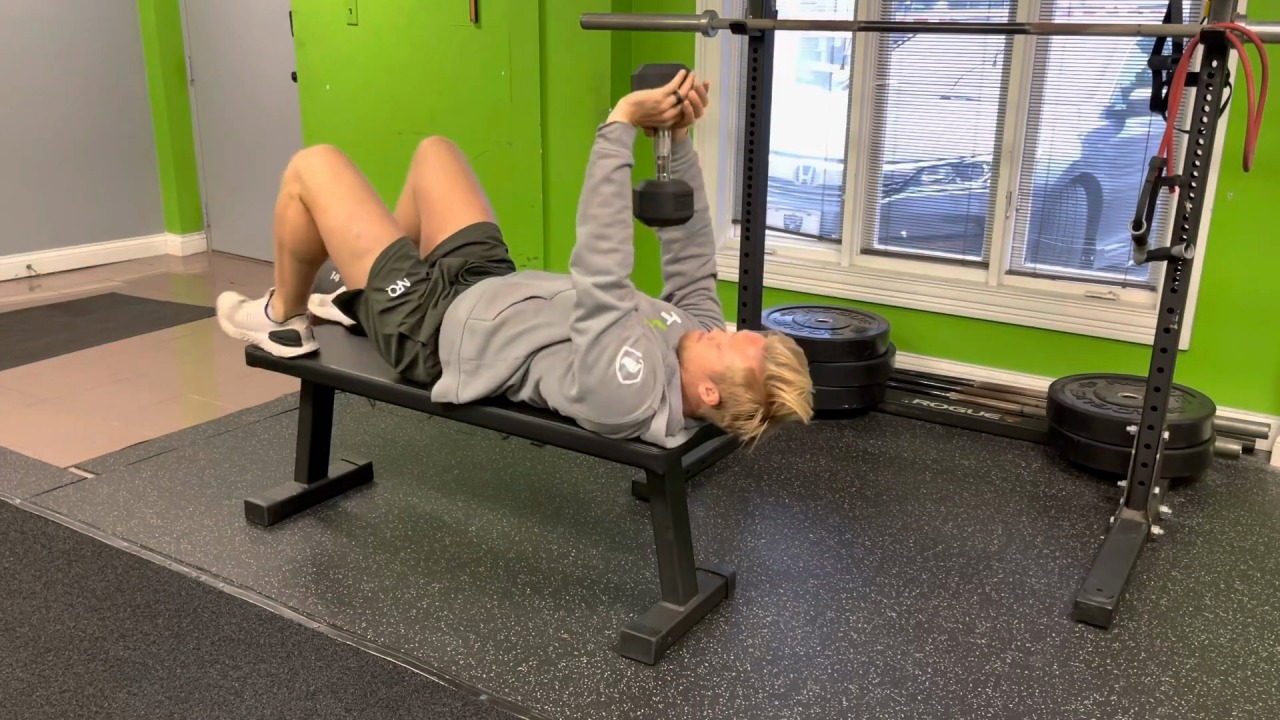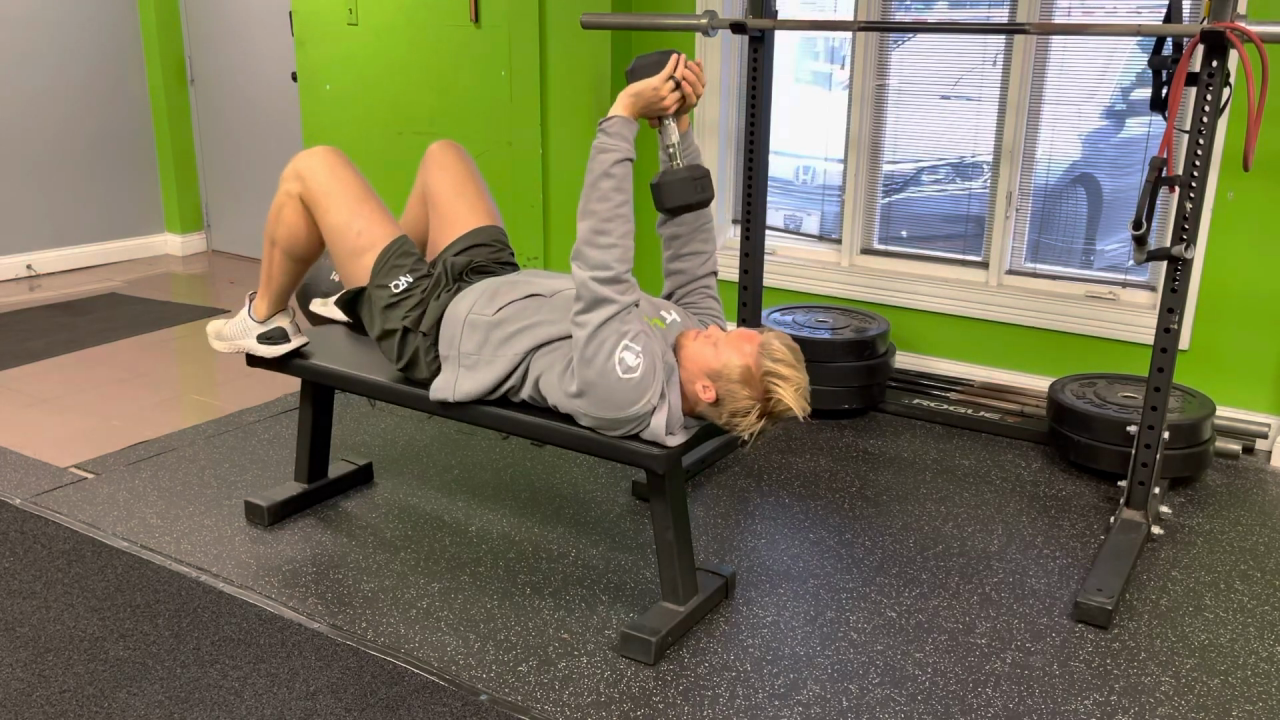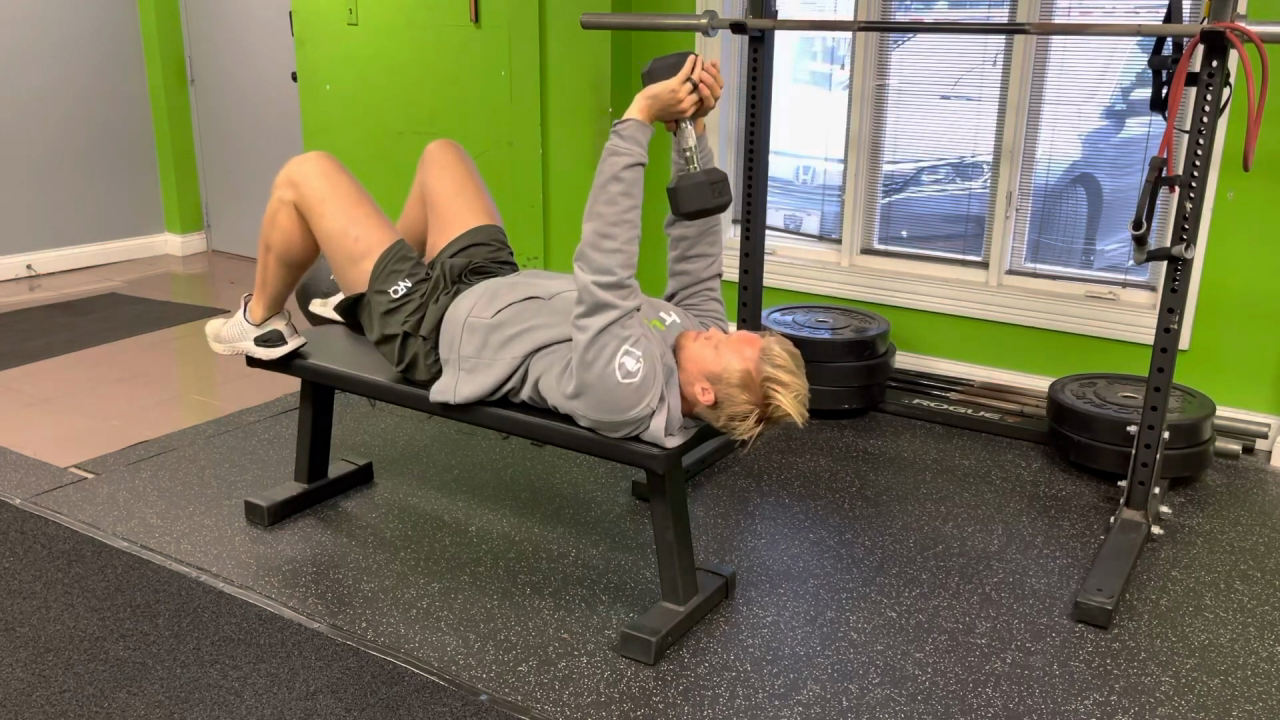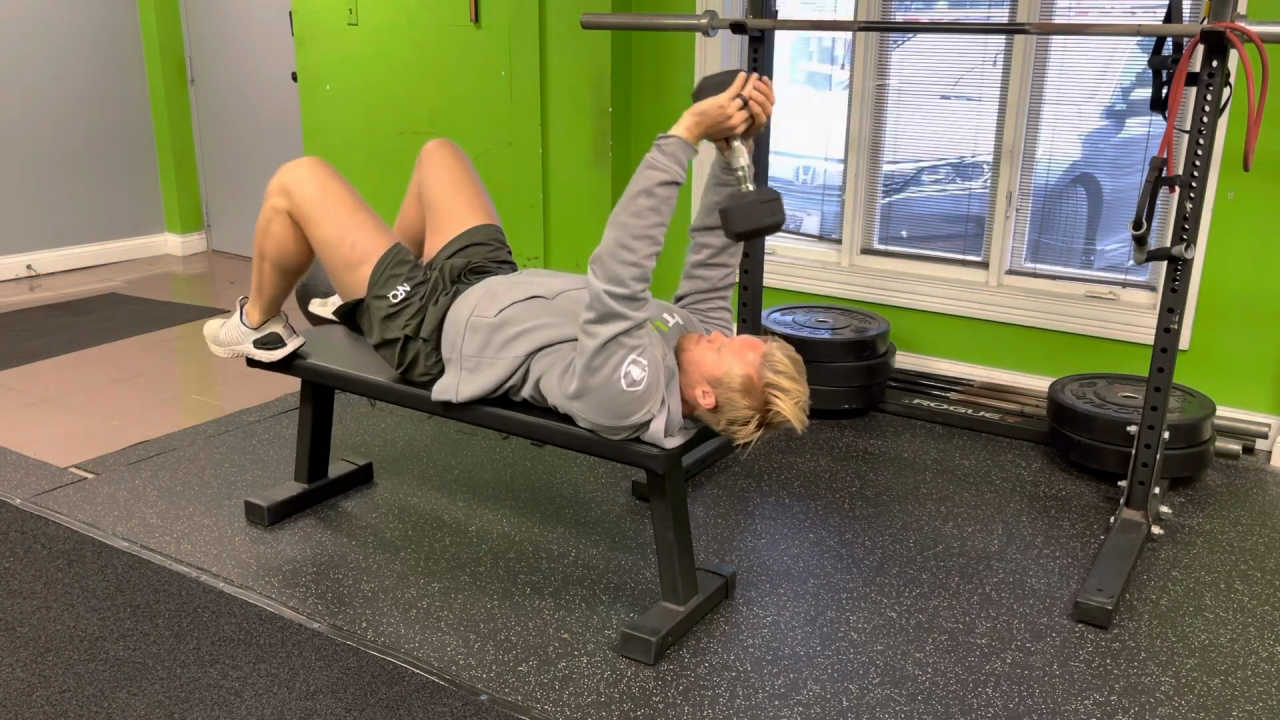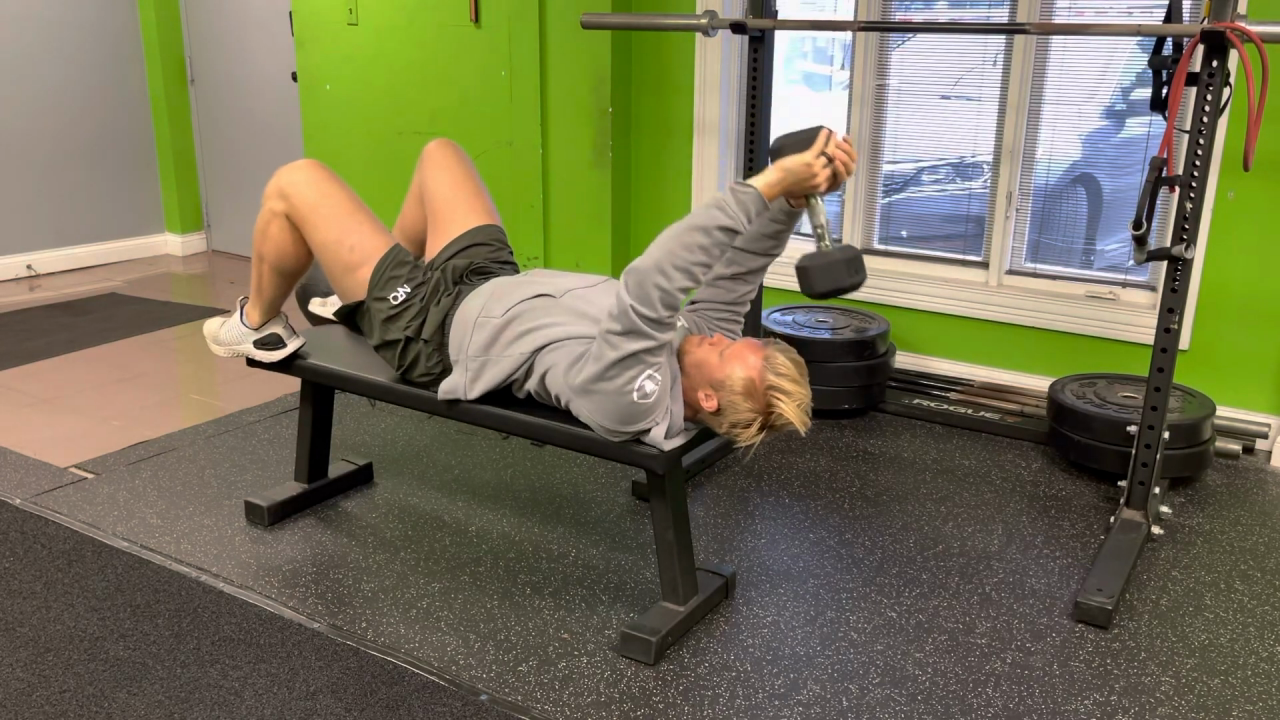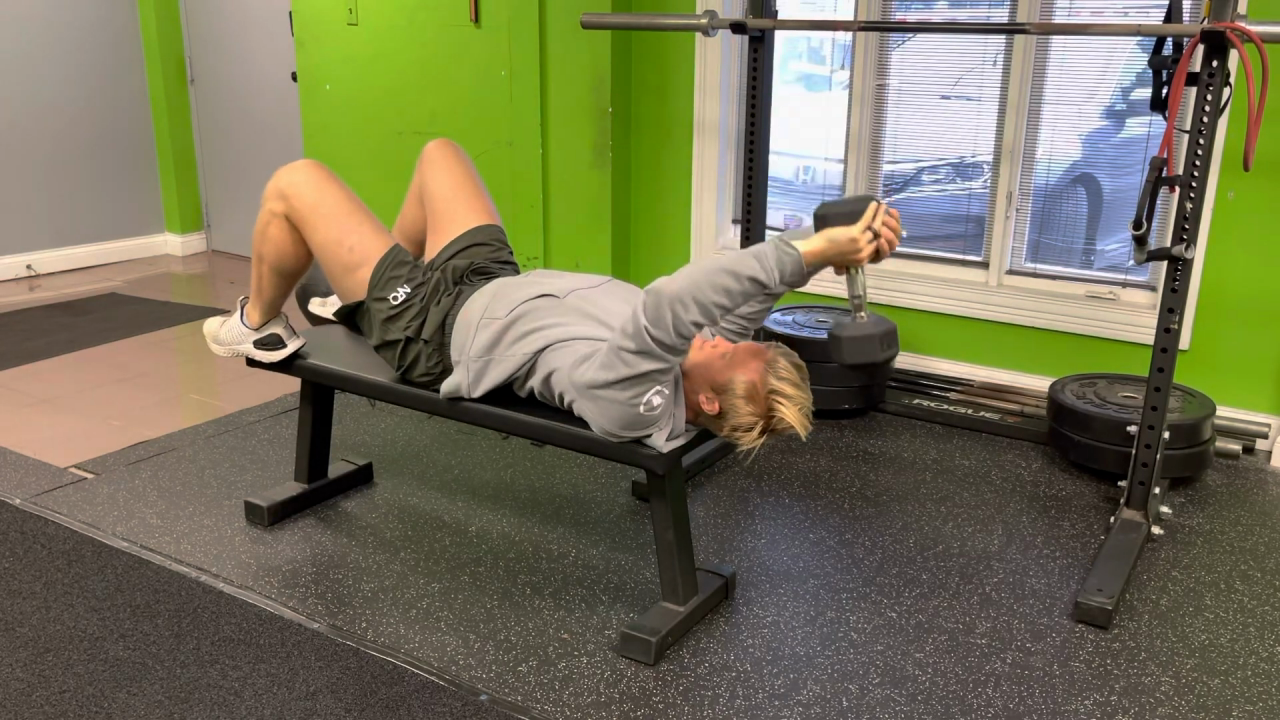
dt=0.4s
person 1, frame 1
left shoulder: (628, 398)
right shoulder: (699, 337)
left elbow: (599, 276)
right elbow: (691, 255)
left wrist: (622, 123)
right wrist: (676, 136)
left hip: (431, 327)
right hip: (489, 286)
left knee: (313, 165)
right knee: (435, 149)
left ankle: (283, 316)
right ankle: (360, 297)
person 1, frame 2
left shoulder: (627, 391)
right shoulder: (702, 342)
left elbow: (601, 270)
right elbow: (692, 252)
left wrist: (624, 116)
right wrist: (678, 126)
left hip: (430, 325)
right hip: (490, 286)
left knee: (312, 167)
right knee: (442, 155)
left ankle: (265, 321)
right ankle: (363, 300)
person 1, frame 3
left shoulder: (627, 391)
right shoulder: (703, 339)
left elbow: (603, 274)
right elbow: (698, 256)
left wrist: (639, 118)
right wrist: (693, 127)
left hip: (430, 328)
right hip: (490, 285)
left knee: (304, 174)
right knee: (440, 153)
left ankle: (260, 323)
right ankle: (363, 297)
person 1, frame 4
left shoulder: (629, 394)
right shoulder: (707, 344)
left elbow: (618, 283)
right elbow: (713, 261)
left wrist: (685, 132)
right wrist: (730, 146)
left hip: (429, 327)
right hip: (491, 284)
left knee: (296, 181)
right knee: (438, 151)
left ankle: (259, 325)
right ankle: (365, 295)
person 1, frame 5
left shoulder: (637, 398)
right shoulder: (707, 347)
left elbow: (649, 294)
right elbow: (736, 273)
left wrist: (772, 185)
right wrist: (794, 196)
left hip: (430, 328)
right hip: (493, 286)
left knee: (294, 183)
right knee: (438, 150)
left ankle: (258, 327)
right ankle: (364, 298)
person 1, frame 6
left shoulder: (644, 404)
right shoulder: (717, 353)
left elbow: (667, 309)
right elbow: (753, 284)
left wrist: (823, 245)
right wrist: (829, 246)
left hip: (434, 329)
right hip: (494, 286)
left knee: (292, 184)
right knee: (439, 153)
left ankle: (259, 326)
right ankle: (366, 297)
